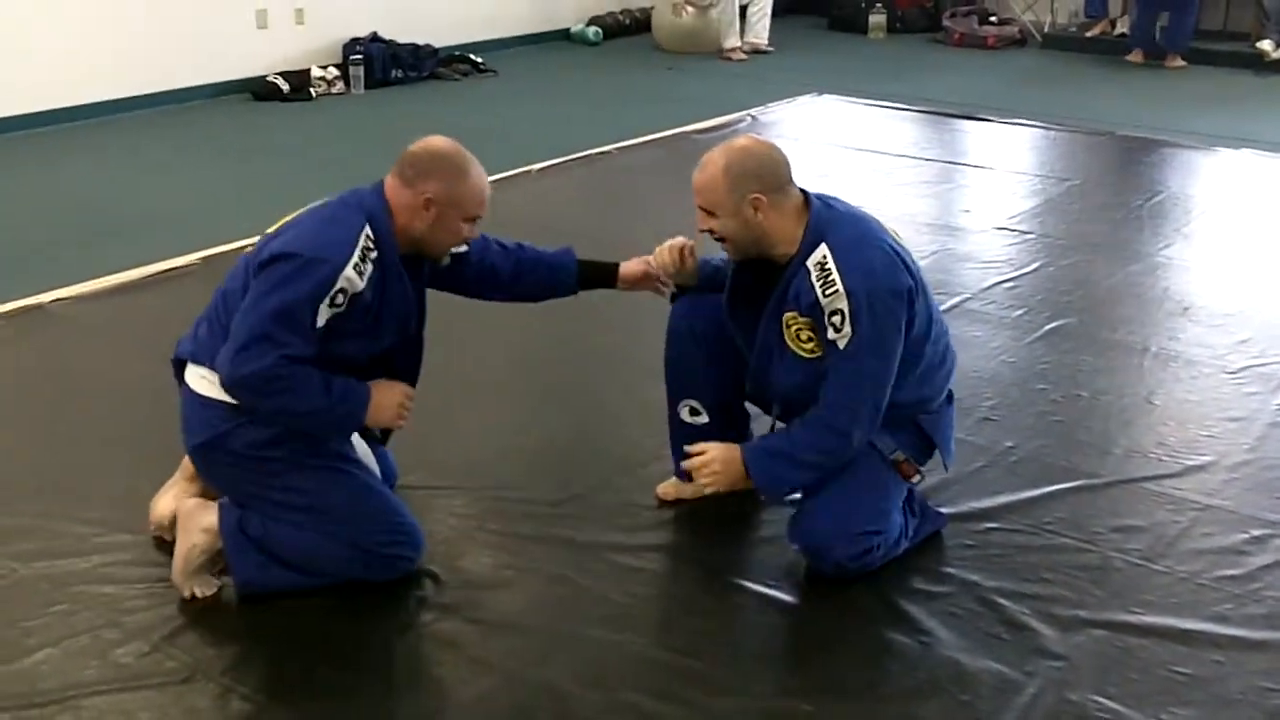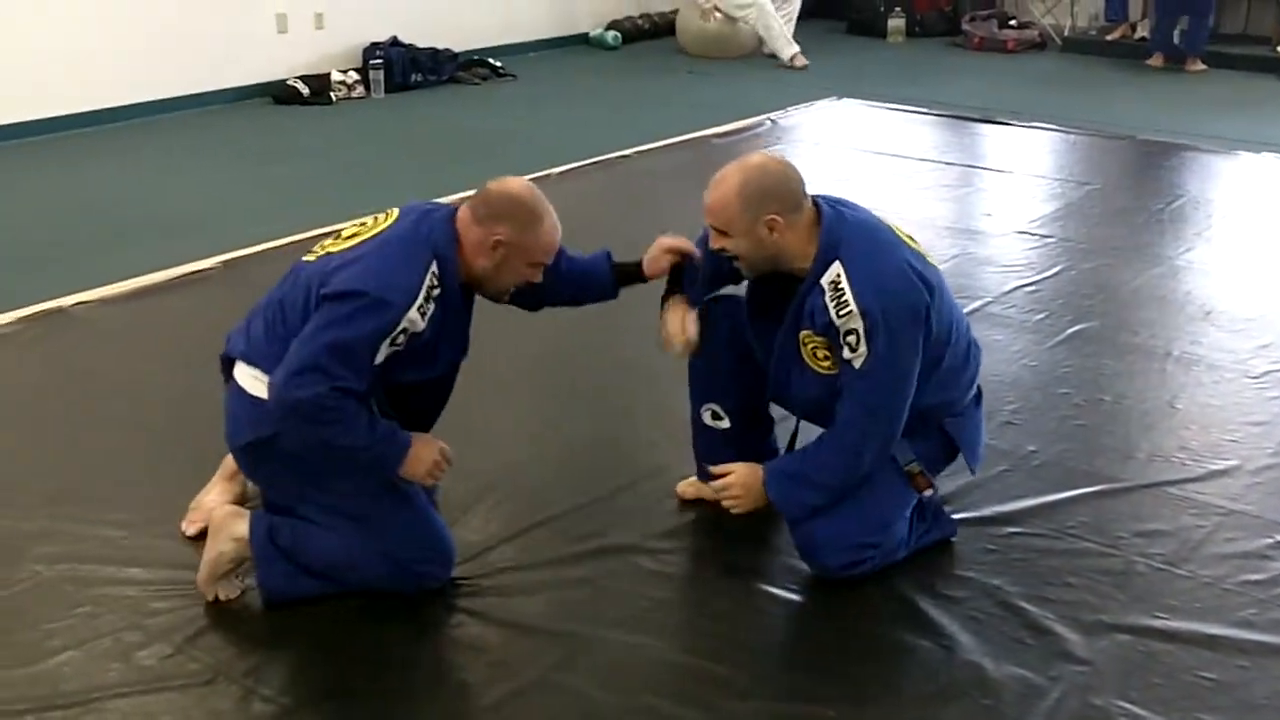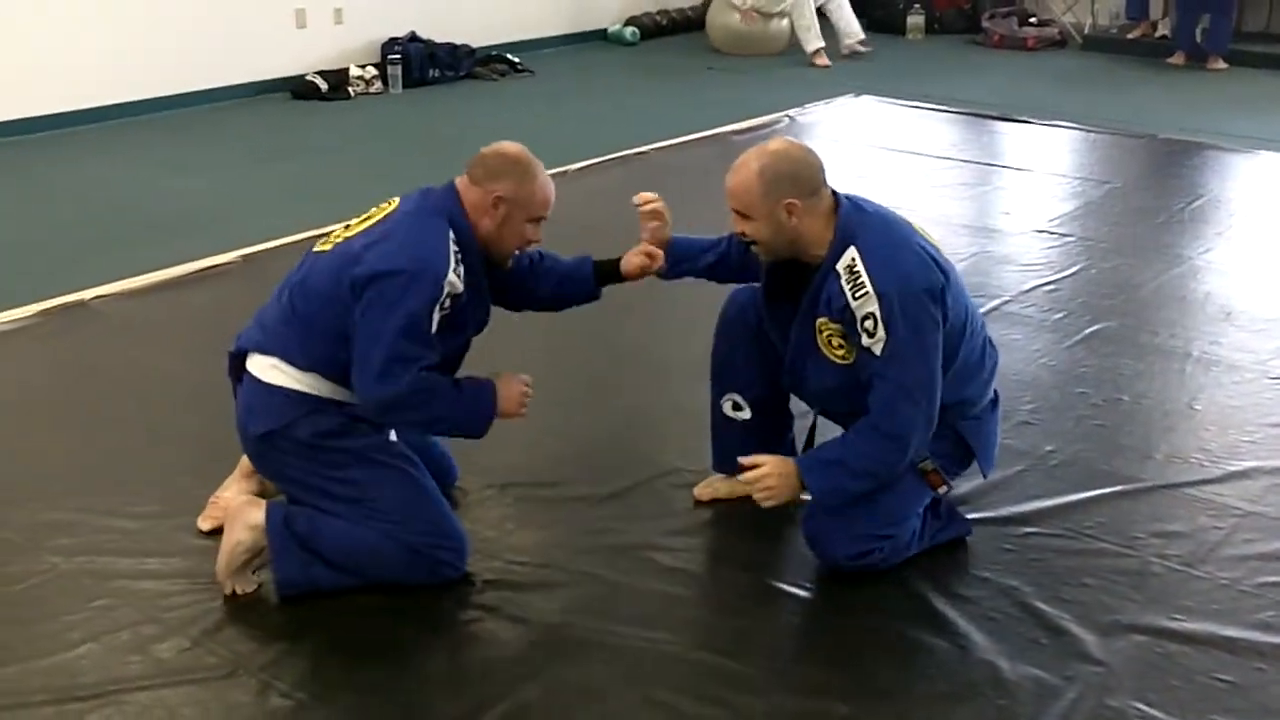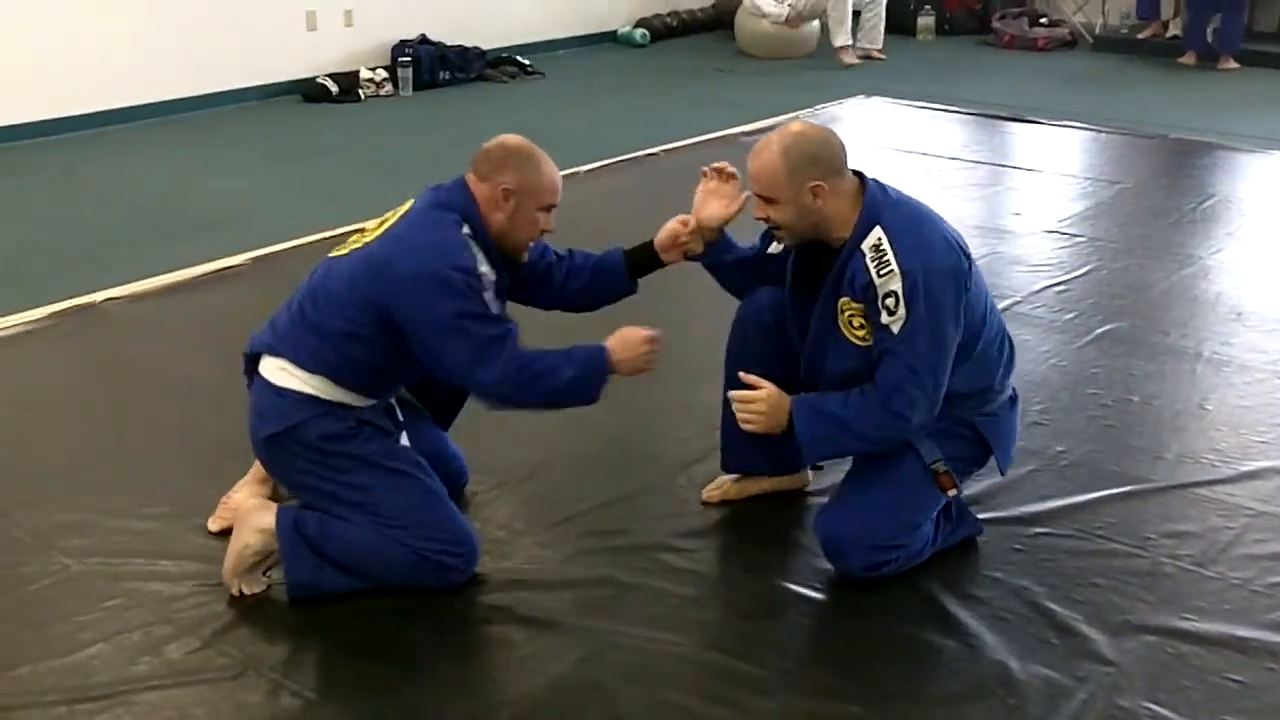
dt=0.5s
person 1, frame 1
left shoulder: (386, 222)
right shoulder: (325, 258)
left elbow: (494, 265)
right elbow: (252, 370)
left wrist: (611, 273)
right wrist: (360, 403)
left hip: (277, 395)
right hip: (242, 416)
left knee: (374, 478)
right knee: (393, 549)
left ankle: (208, 474)
right ankle: (220, 524)
person 1, frame 2
left shoulder: (441, 227)
right shoulder: (387, 291)
left elbow: (545, 276)
right elbow: (304, 400)
left wrist: (636, 271)
right wrist: (398, 452)
left hip: (315, 389)
right hip: (282, 413)
left knee: (414, 490)
right knee: (423, 561)
left ankle: (251, 475)
right ankle: (248, 533)
person 1, frame 3
left shoulder: (441, 216)
right shoulder: (420, 262)
left elbow: (523, 278)
right elbow: (394, 388)
left wrist: (615, 271)
right wrist: (489, 400)
left hip: (328, 387)
right hip: (297, 409)
left knee: (435, 478)
right knee: (437, 553)
left ankle: (272, 470)
right ankle: (264, 526)
person 1, frame 4
left shoulder: (453, 218)
right shoulder: (437, 261)
left elbow: (552, 278)
right elbow: (502, 376)
left wrist: (650, 255)
right wrist: (605, 360)
left hip: (347, 392)
right hip: (309, 413)
left knee: (447, 479)
right knee: (448, 556)
left ankle: (283, 470)
right ankle: (273, 527)
person 2, frame 1
left shoulder: (860, 277)
right shoulder: (775, 229)
left elbow: (845, 420)
right elbow: (738, 290)
left wrist: (749, 463)
right wrist: (691, 275)
left hip: (883, 417)
right hip: (806, 383)
left knee: (830, 544)
right knee: (696, 318)
left ankle: (903, 512)
right ankle: (709, 471)
person 2, frame 2
left shoulder: (875, 293)
right shoulder: (803, 221)
left elbow: (865, 434)
right elbow: (712, 252)
left wrist: (772, 486)
right wrist: (680, 298)
left hip: (913, 417)
right hip: (835, 385)
left knee: (830, 547)
right knee: (718, 323)
left ankle: (918, 514)
right ankle: (733, 470)
person 2, frame 3
left shoulder: (891, 281)
right shoulder: (792, 234)
left elbow: (900, 424)
right elbow: (739, 256)
left wrist: (803, 475)
right wrist: (669, 248)
left hip: (932, 420)
right hip: (853, 387)
left knee: (840, 539)
right knee: (744, 312)
left ankle: (931, 510)
right ankle: (748, 468)
person 2, frame 4
left shoulder: (915, 263)
right shoulder: (811, 217)
left elbow: (902, 406)
right elbow: (762, 279)
left wrist: (791, 416)
right wrist: (710, 235)
left hip: (944, 415)
left knee: (853, 545)
right knee: (762, 311)
left ankle: (942, 511)
right ankle: (774, 468)
